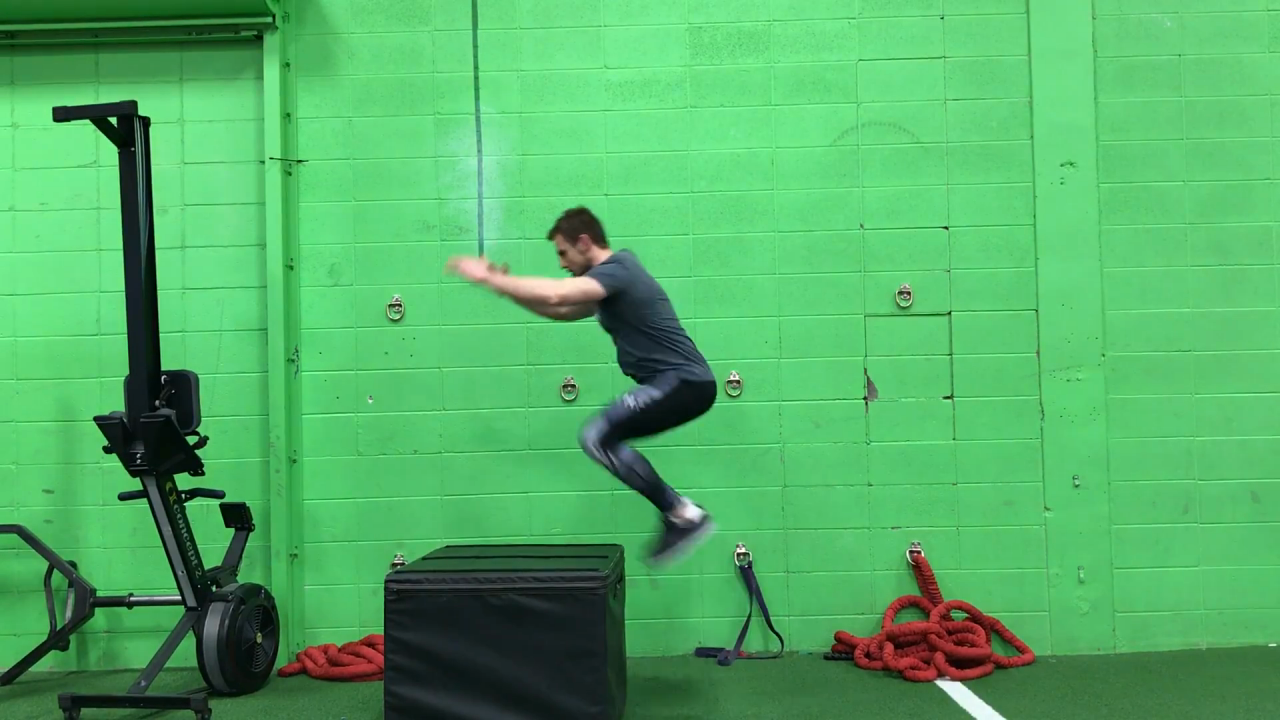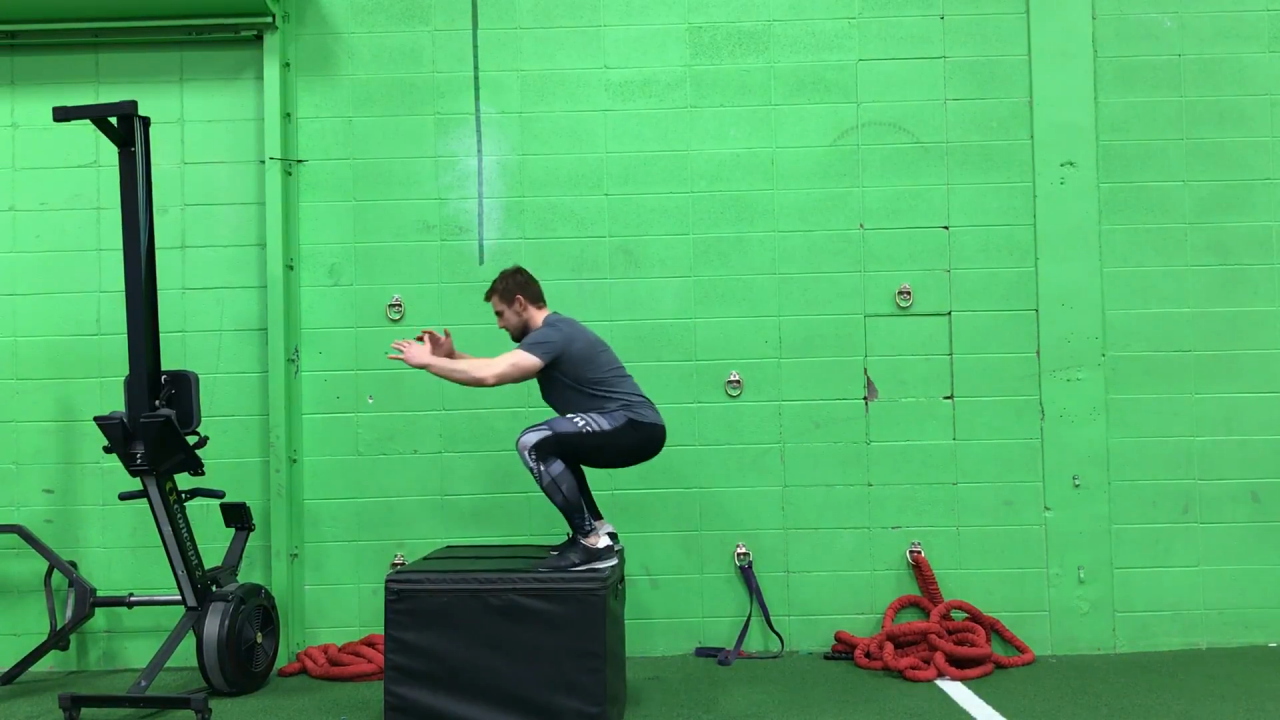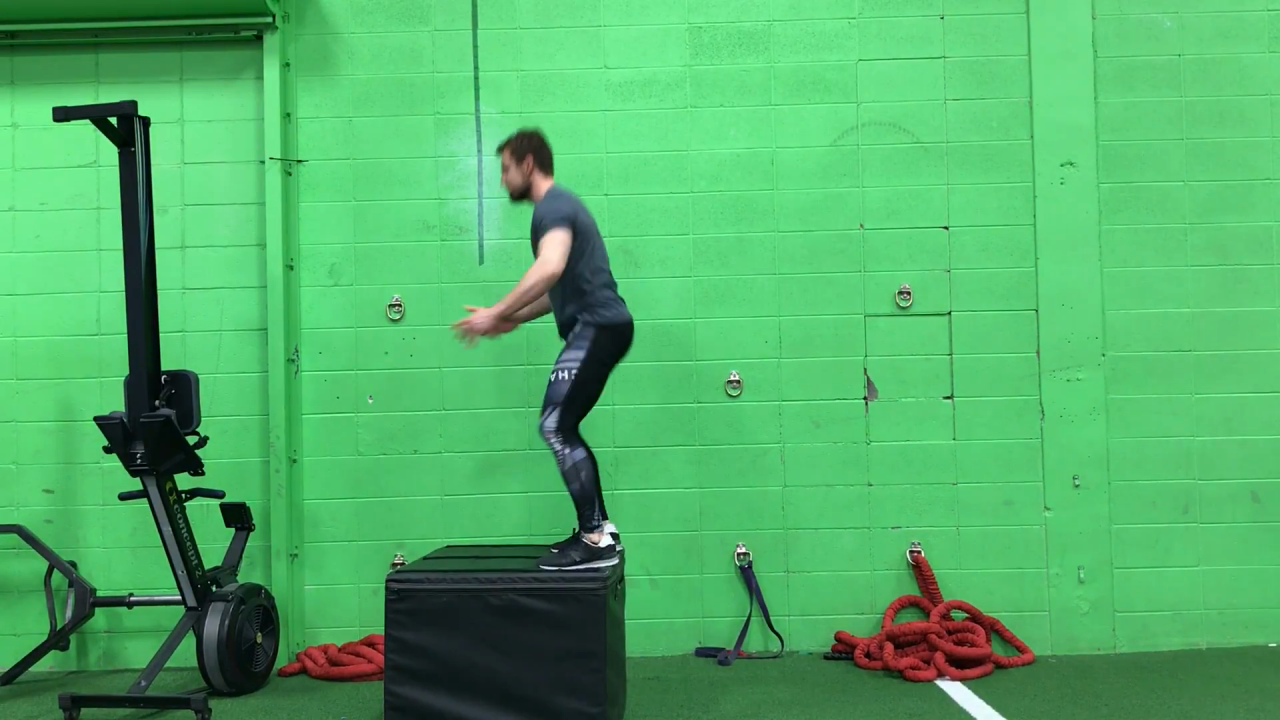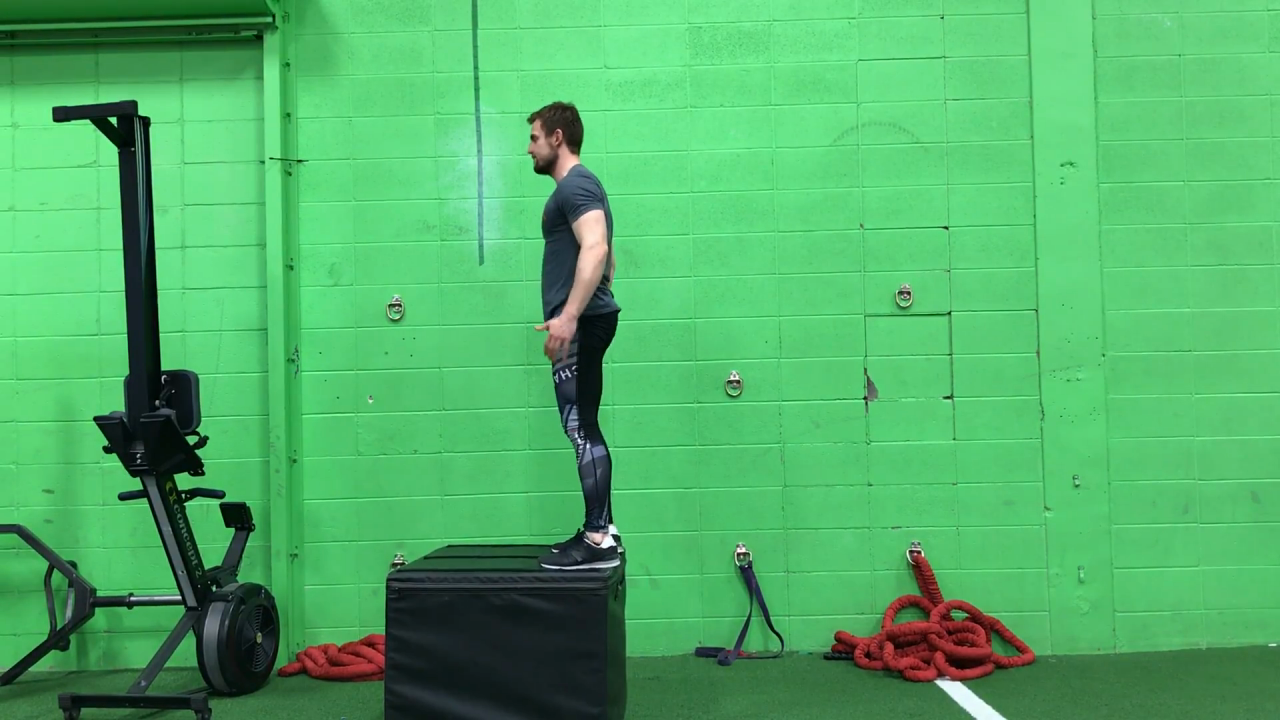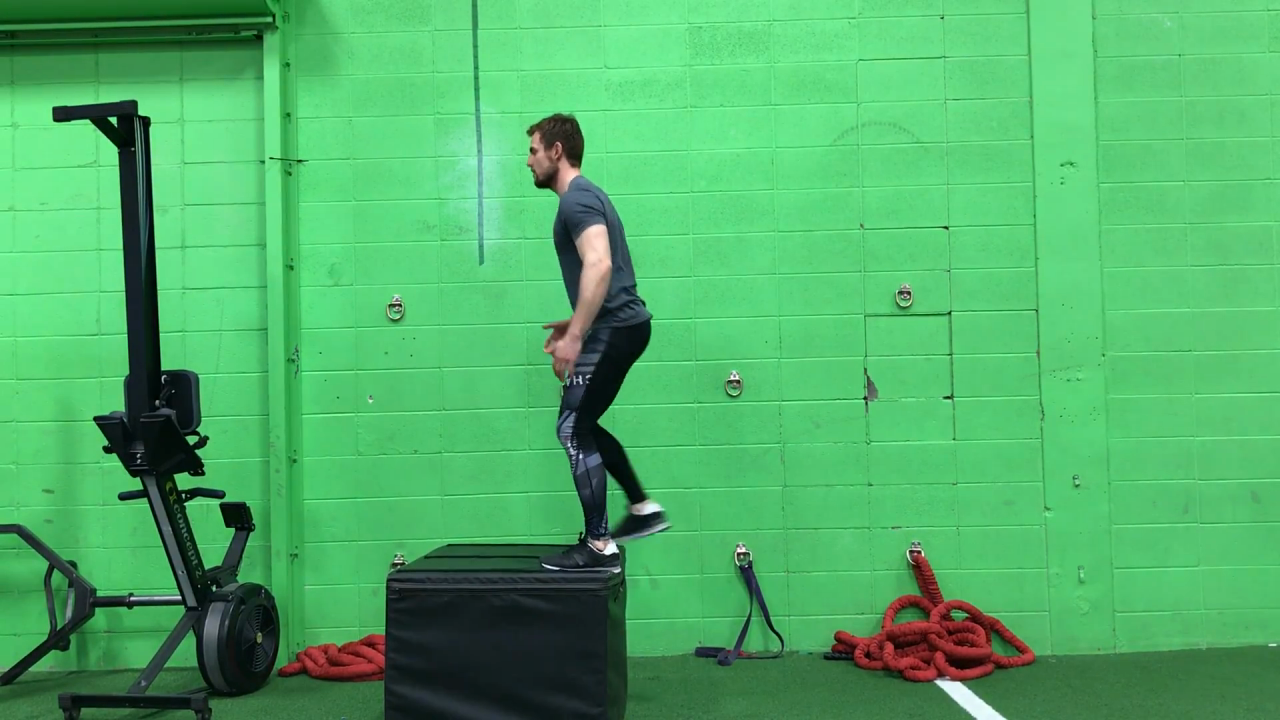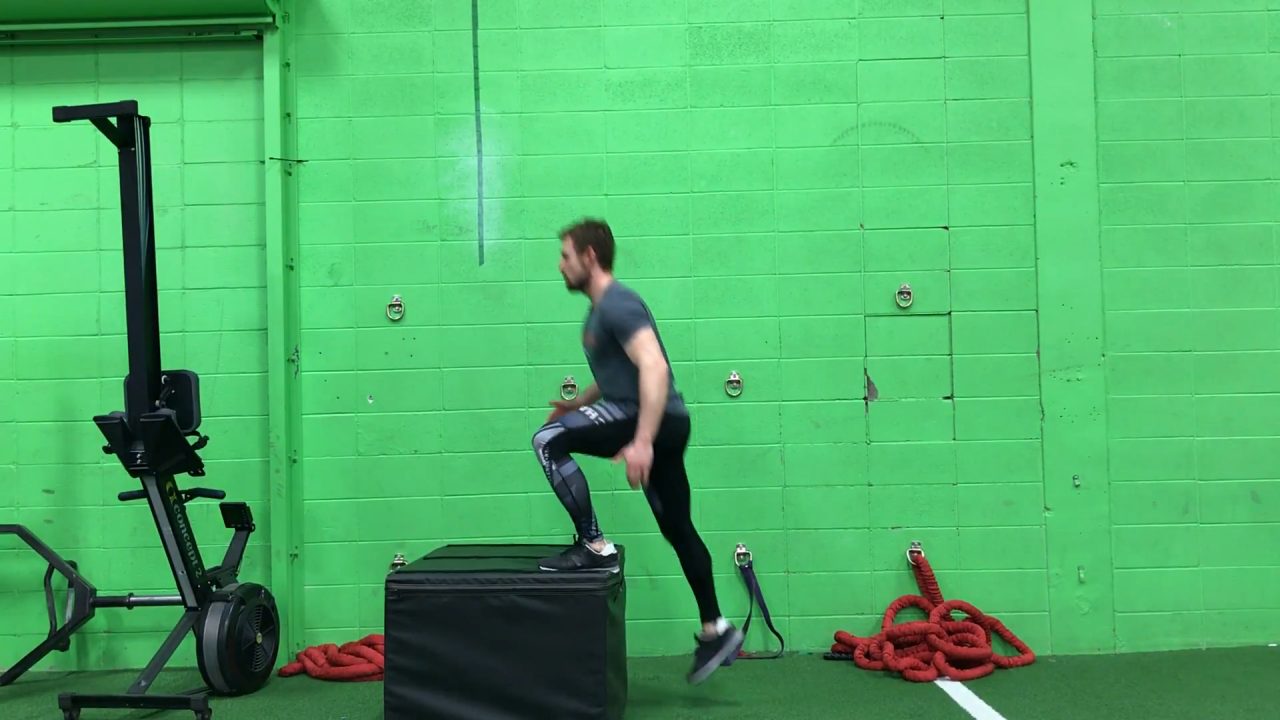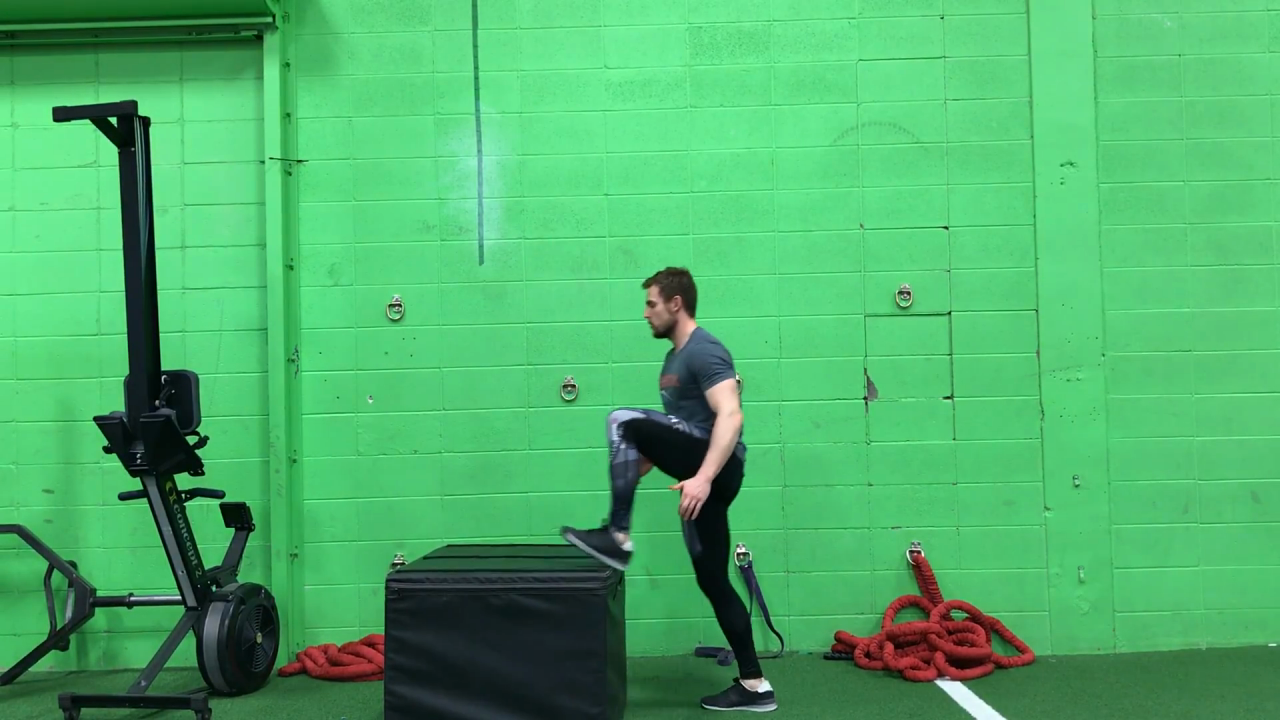
dt=0.4s
person 1, frame 1
left shoulder: (616, 270)
right shoulder: (614, 272)
left elbow: (554, 293)
right elbow: (563, 310)
left wrist: (488, 278)
right wrist: (505, 285)
left hip: (685, 383)
right hip: (680, 381)
left knee: (598, 436)
right knee: (603, 433)
left ankle: (682, 513)
right ankle: (678, 515)
person 1, frame 2
left shoulder: (551, 336)
right shoulder: (553, 332)
left elbow: (489, 375)
right elbow: (504, 371)
left wrist: (429, 363)
right wrist: (452, 357)
left hip: (636, 429)
right hip: (633, 426)
left knee: (534, 443)
right knee: (549, 446)
left ankle: (592, 542)
right ankle: (597, 529)
person 1, frame 3
left shoulder: (555, 207)
right shoulder: (559, 206)
left elbow: (549, 270)
left wrist: (495, 315)
right wrist: (513, 317)
left hip: (599, 327)
right hip: (598, 326)
left knee: (556, 428)
right knee: (563, 429)
left ankle: (596, 542)
right ankle: (600, 529)
person 1, frame 4
left shoulder: (575, 184)
right shoulder: (578, 187)
left elbow: (596, 249)
right elbow: (600, 256)
left wrist: (568, 317)
left hip: (583, 321)
right hip: (586, 318)
left knee: (580, 427)
right knee: (583, 427)
left ankle: (599, 540)
right ankle: (601, 531)
person 1, frame 5
left shoulder: (577, 198)
right shoulder: (581, 198)
left elbow: (599, 265)
left wrist: (574, 336)
right wrist: (571, 324)
left hip: (615, 329)
right hip: (623, 326)
left knee: (575, 433)
right knee: (582, 426)
left ankle: (598, 546)
right ankle: (643, 508)
person 1, frame 6
left shoulder: (618, 304)
right shoulder: (600, 308)
left elbow: (655, 368)
left wrist: (641, 441)
right wrist: (577, 405)
left hip: (653, 424)
right hip: (663, 425)
left knee: (548, 442)
right knee: (677, 529)
left ankle: (596, 548)
right ankle: (716, 629)
person 1, frame 7
left shoulder: (703, 351)
right shoulder: (677, 355)
left elbow: (731, 417)
left wrist: (705, 477)
right wrist: (642, 458)
left hip: (713, 468)
right hip: (702, 471)
left knee: (622, 420)
right knee: (714, 579)
left ankle: (618, 537)
right ankle: (755, 685)
